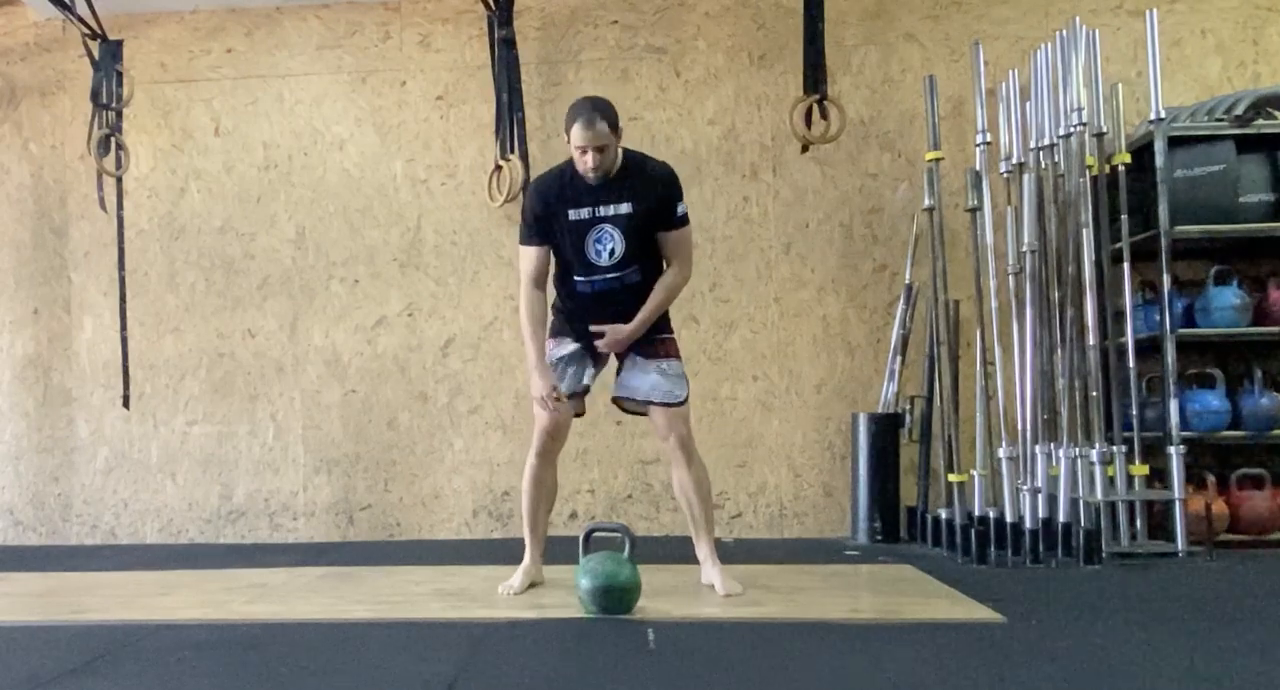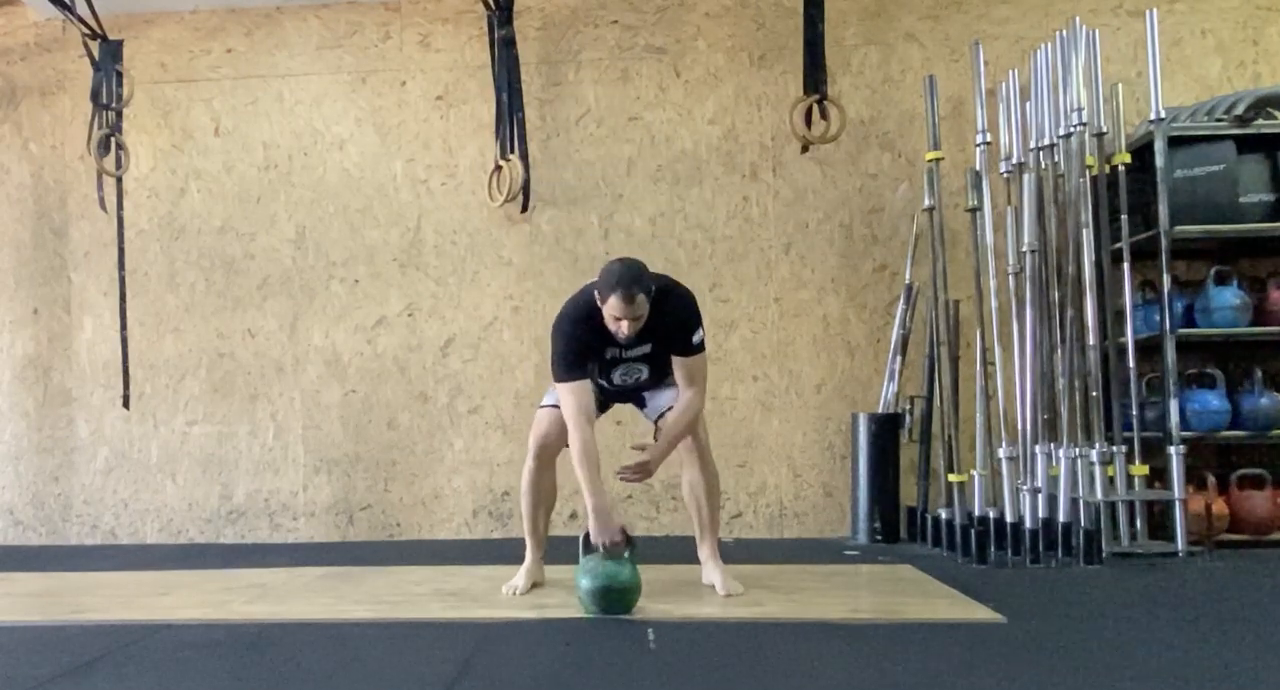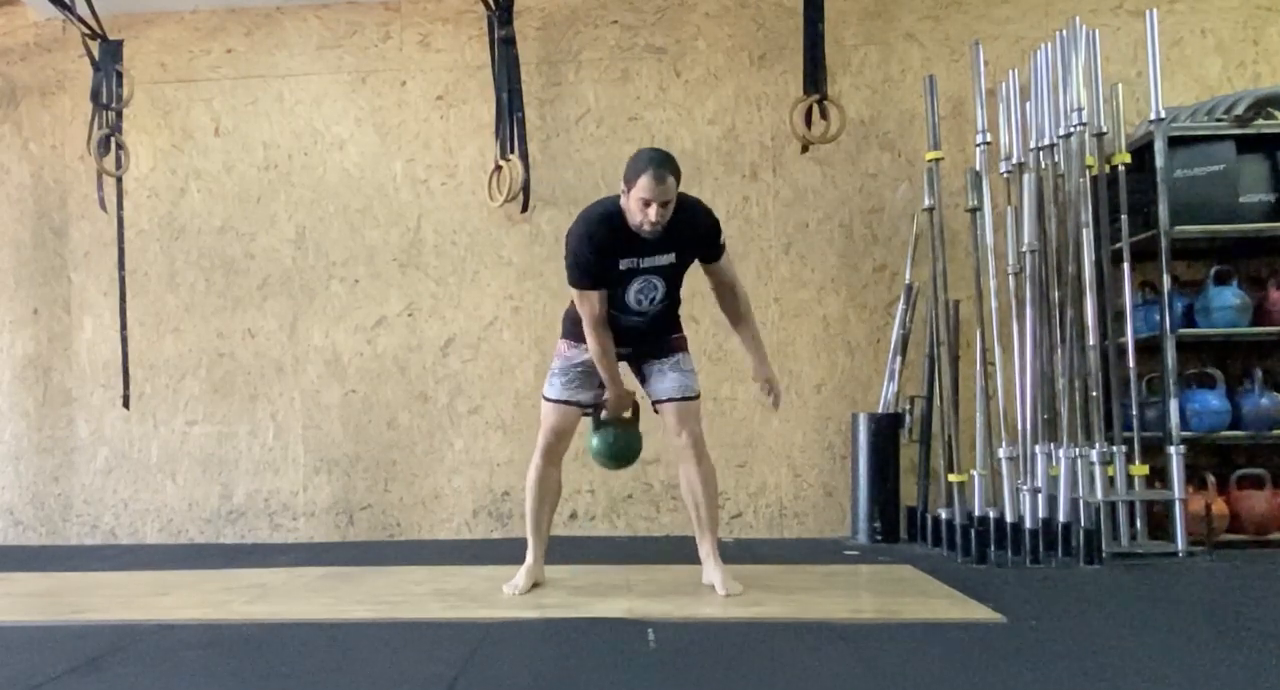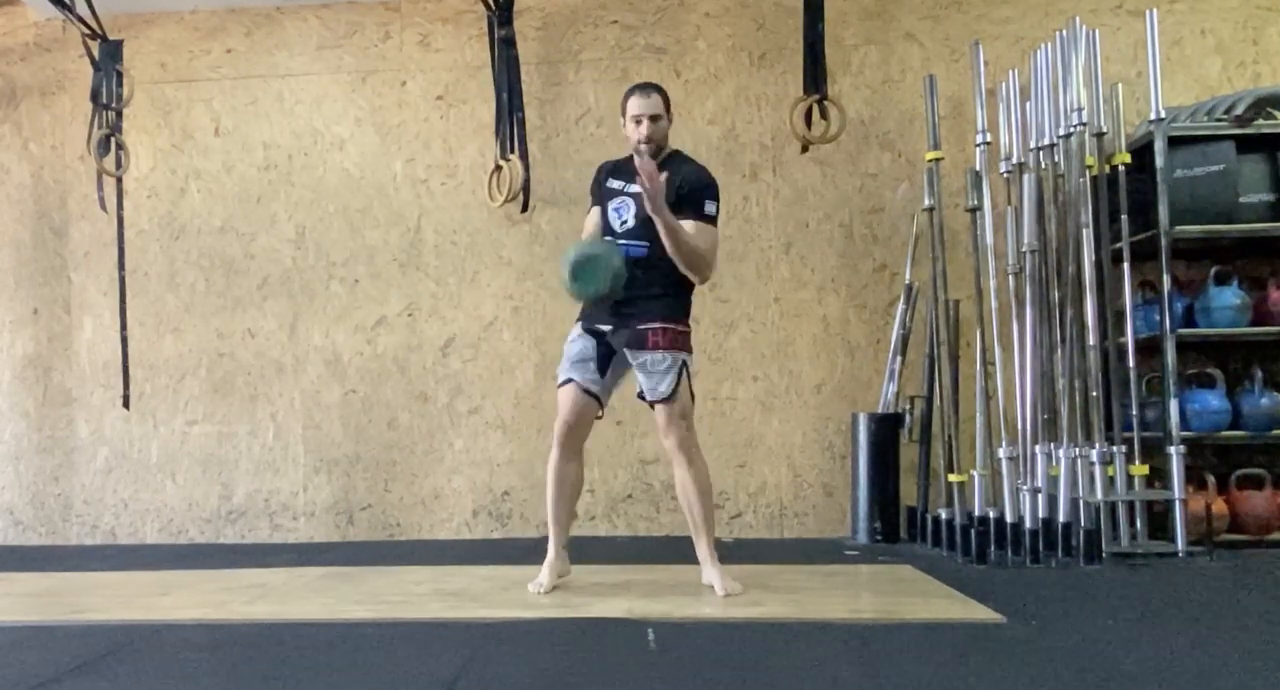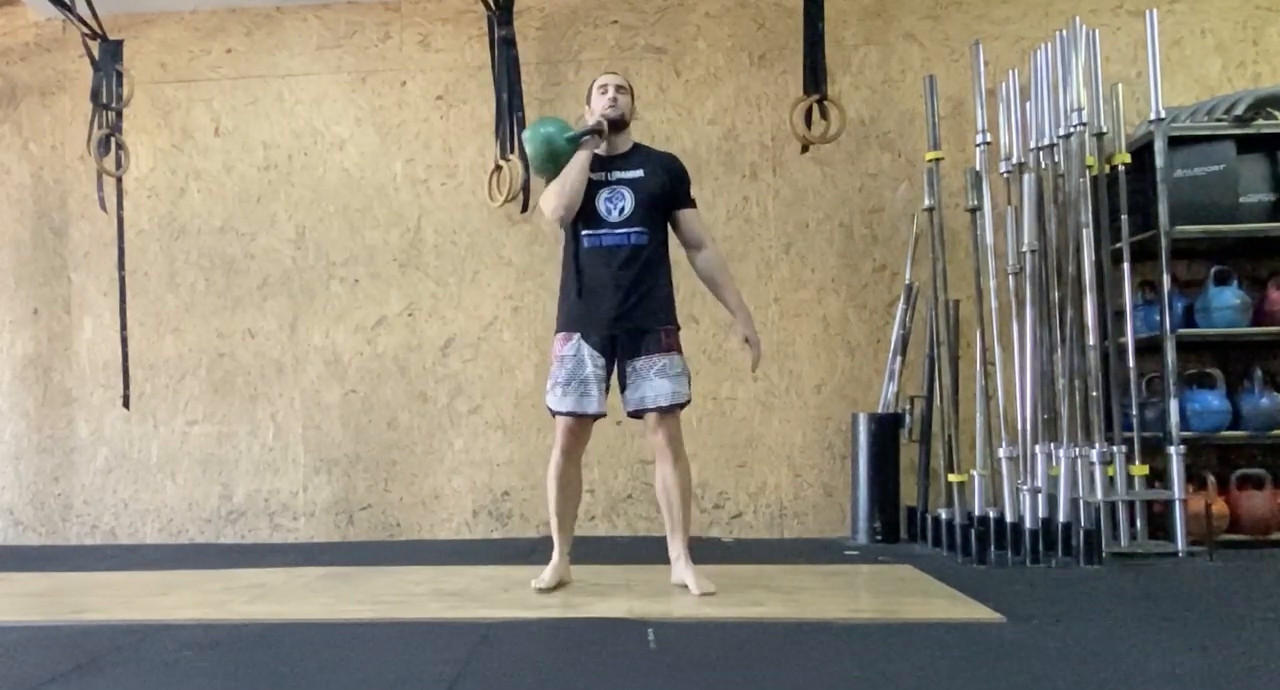
dt=0.7s
person 1, frame 1
left shoulder: (657, 180)
right shoulder: (545, 191)
left elbow: (679, 266)
right elbow: (532, 283)
left wrist: (633, 330)
right wrist: (538, 366)
left hip: (645, 329)
right hip: (571, 332)
left knee: (678, 439)
right knee: (545, 437)
left ankle: (710, 562)
right ankle: (531, 562)
person 1, frame 2
left shoulder: (677, 304)
right shoulder: (573, 321)
left elbow: (693, 391)
right elbow: (578, 424)
left wrist: (659, 452)
right wrist: (597, 508)
left hip: (658, 375)
right hip: (592, 378)
left knee: (696, 440)
right knee: (541, 445)
left ankle: (711, 562)
right ankle: (532, 562)
person 1, frame 3
left shoulder: (696, 220)
right shoulder: (590, 230)
left elbow: (725, 284)
right elbow: (593, 321)
left wrist: (758, 355)
right wrist: (615, 389)
left hip: (660, 336)
right hip: (591, 338)
left knee: (689, 439)
right knee: (550, 440)
left ankle: (712, 562)
right ankle: (533, 562)
person 1, frame 4
left shoulder: (695, 180)
right shoulder: (607, 173)
left elbow: (700, 268)
right elbow: (590, 239)
left wrist: (658, 208)
left hip: (659, 324)
right hip: (598, 317)
left knee: (678, 439)
right knee: (566, 431)
left ankle: (710, 563)
right ankle: (556, 556)
person 1, frame 5
left shoulder: (664, 167)
right shoulder: (569, 163)
left elbow: (700, 247)
right elbow: (555, 213)
left wrist: (740, 312)
right wrist: (585, 147)
left hip: (650, 324)
right hip: (581, 325)
left knee: (666, 436)
right knee: (567, 440)
left ankle: (681, 561)
right ankle: (559, 559)
